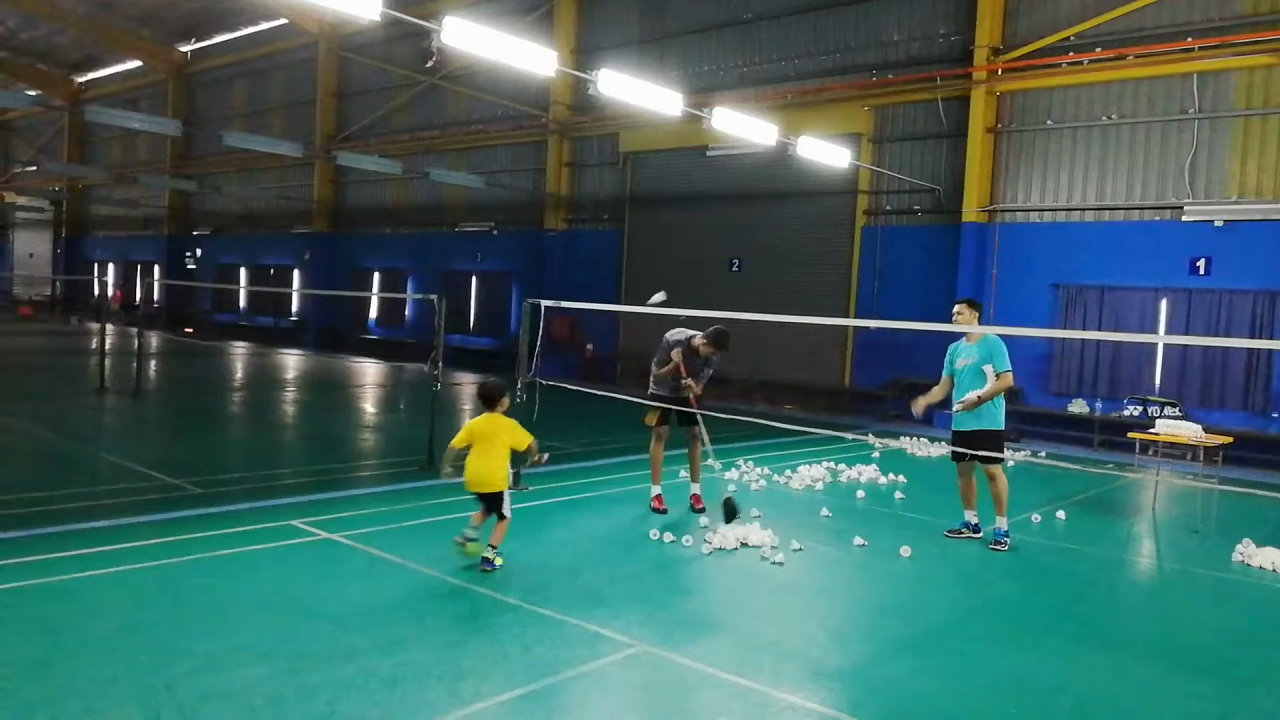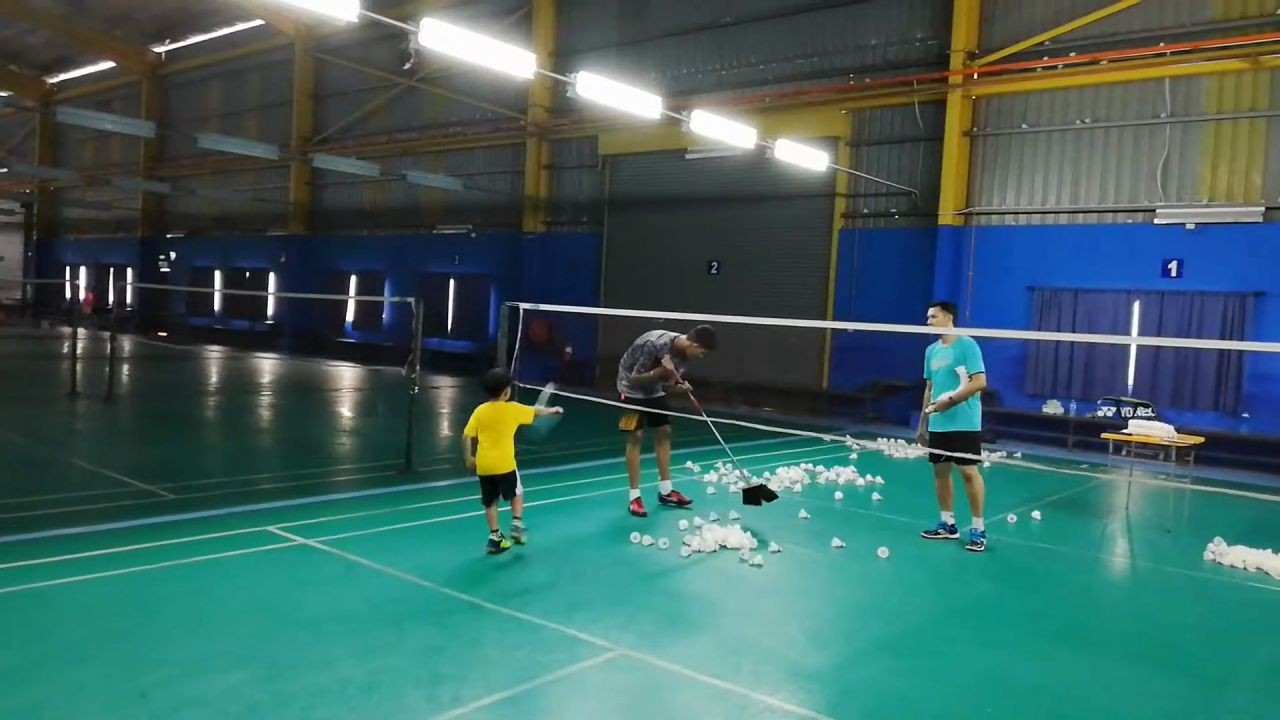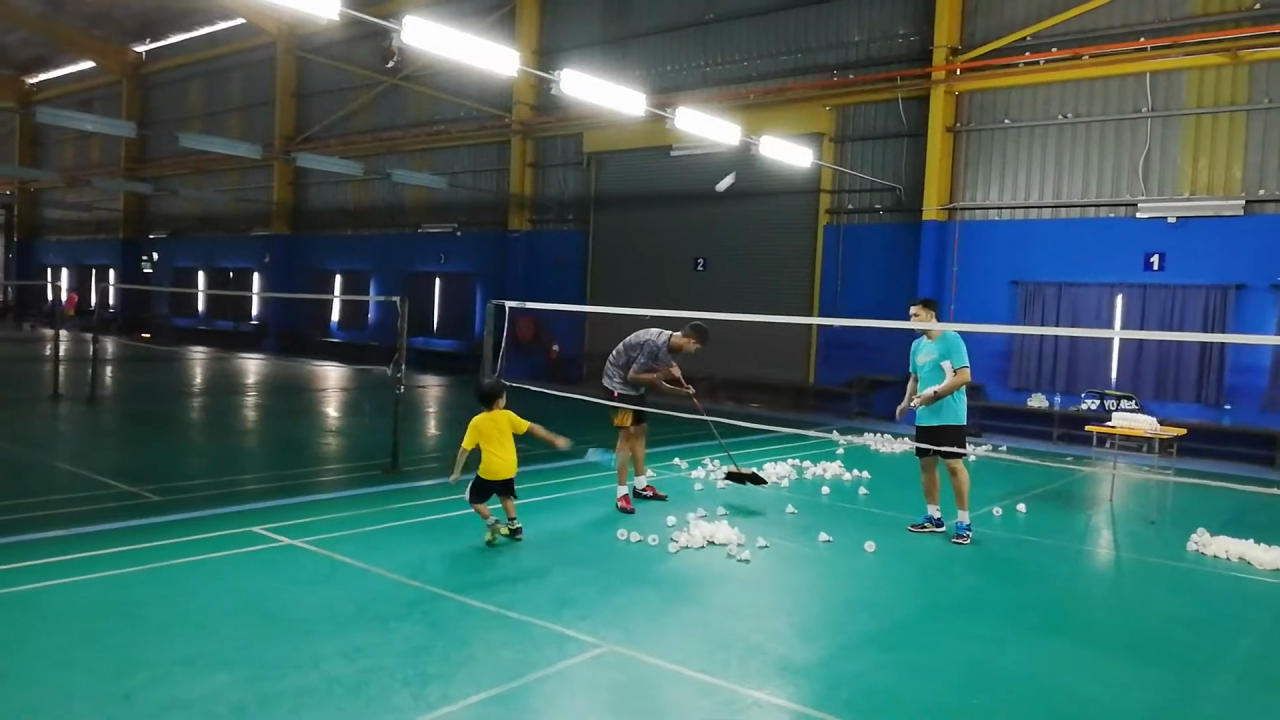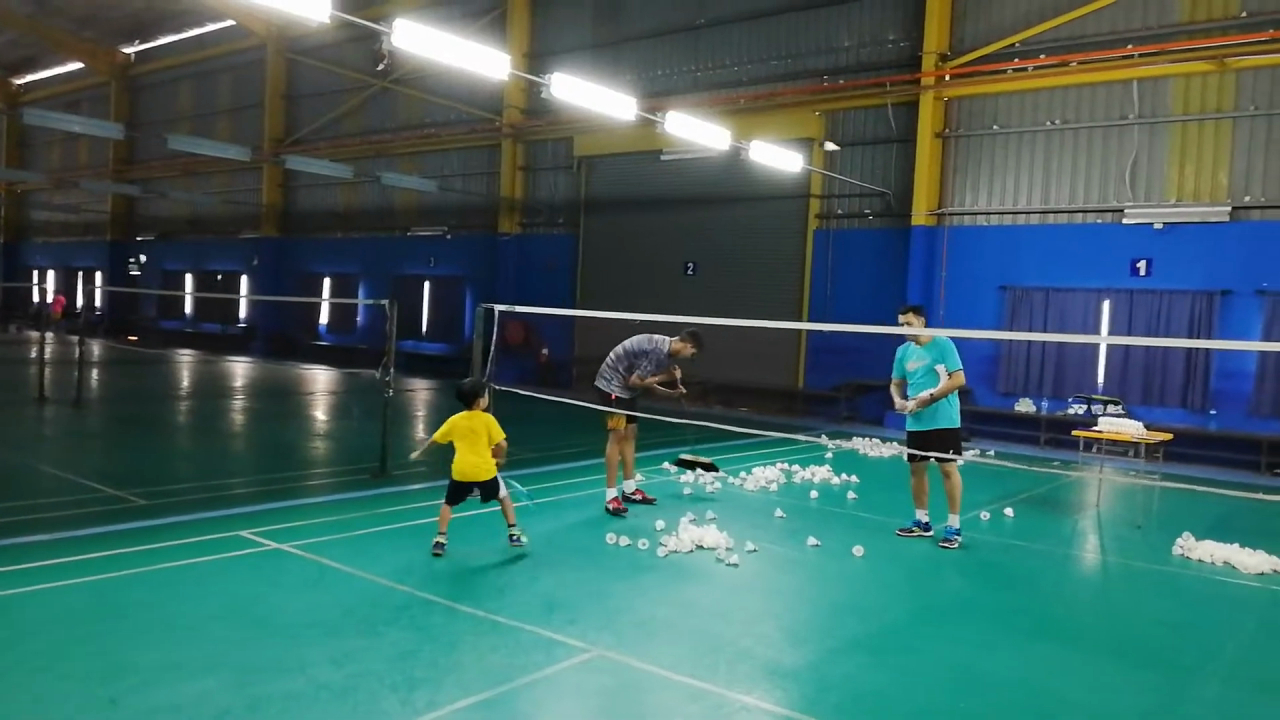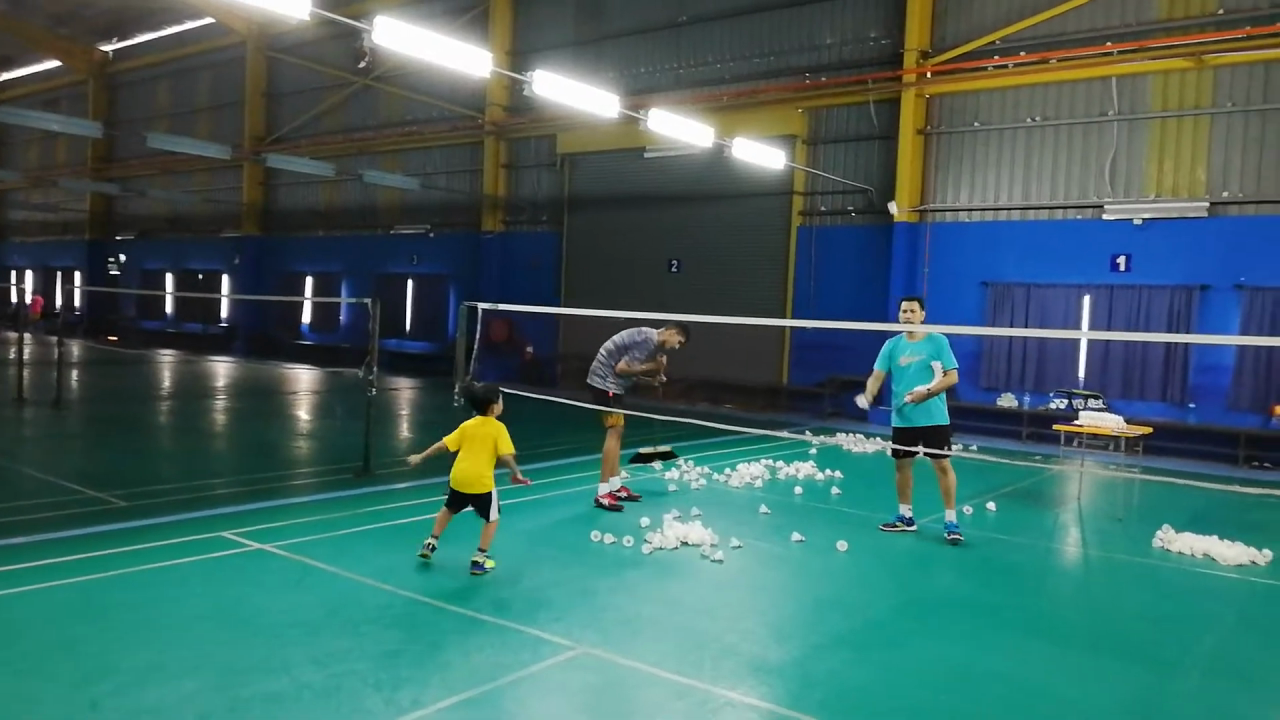
dt=0.3s
person 1, frame 1
left shoulder: (993, 343)
right shoulder: (954, 349)
left elbow: (1007, 380)
right elbow: (945, 386)
left wrist: (977, 399)
right wrist: (925, 400)
left hip: (988, 421)
right hip: (960, 422)
left knee: (993, 470)
right knee: (963, 470)
left ankle: (1002, 528)
right ankle: (971, 523)
person 1, frame 2
left shoulder: (967, 345)
right shoulder: (932, 350)
left elbow: (979, 382)
left wrist: (949, 401)
right wrist: (923, 421)
left hip: (963, 423)
right hip: (938, 423)
left knee: (969, 471)
right knee: (940, 471)
left ankle: (978, 529)
right ankle: (948, 524)
person 1, frame 3
left shoulder: (952, 340)
right shoulder: (917, 345)
left elbow: (964, 376)
left wrist: (934, 394)
right wrist: (907, 401)
left hip: (949, 416)
right hip: (924, 417)
left knee: (954, 465)
right knee: (927, 464)
left ankle: (964, 522)
right ankle: (934, 517)
person 1, frame 4
left shoulder: (943, 344)
right shoulder: (903, 351)
left elbow: (959, 379)
right elbow: (896, 383)
left wrist: (930, 397)
right wrist: (899, 401)
left hip: (944, 420)
right hip: (916, 423)
left knee: (948, 468)
right knee: (917, 468)
left ankle: (953, 527)
right ankle: (922, 521)
person 1, frame 5
left shoulder: (938, 342)
right shoulder: (892, 345)
left elbow: (952, 377)
right elbow: (877, 376)
left wrist: (927, 393)
right wrist: (867, 395)
left hip: (934, 417)
right hip: (902, 418)
left knee: (942, 465)
right knee: (902, 465)
left ankle: (951, 521)
right ankle: (905, 516)
person 2, frame 1
left shoulder: (712, 354)
right shoulder: (672, 340)
left elbow: (700, 386)
right elbow: (655, 376)
left wrist: (694, 388)
right wrist: (673, 365)
left hip: (689, 391)
right hip: (662, 389)
left knee: (695, 434)
right knee: (659, 433)
left ankle: (695, 493)
right ankle: (655, 493)
person 2, frame 2
left shoulder: (682, 352)
right shoulder: (655, 345)
left elbow: (667, 381)
right elbow: (635, 378)
left wrist: (679, 387)
right wrist: (660, 371)
left hip: (654, 390)
right hip: (632, 389)
left knee: (664, 433)
right knee: (636, 437)
left ankle: (666, 490)
right ankle: (634, 496)
person 2, frame 3
left shoulder: (671, 347)
right shoulder: (654, 344)
left elbow: (654, 381)
right elbow: (632, 376)
left wrist: (678, 390)
right wrist: (662, 374)
left hip: (635, 387)
right hip: (619, 383)
left knee: (641, 430)
right knee: (627, 432)
left ankle: (641, 485)
right ankle: (622, 493)
person 2, frame 4
left shoulder: (663, 348)
right shoulder: (658, 351)
left elbow: (644, 381)
right elbow: (635, 382)
left wrist: (670, 392)
right wrist: (665, 377)
left hip: (622, 387)
right hip: (612, 385)
left knee: (630, 433)
right knee: (617, 435)
left ankle: (630, 490)
right ankle: (611, 498)
person 2, frame 5
left shoulder: (650, 340)
right shoulder: (647, 341)
right elbow: (621, 369)
left wrist: (651, 379)
right wrist: (651, 366)
left hip: (610, 383)
right hip: (605, 382)
left knee: (617, 431)
right knee: (614, 431)
left ankle: (615, 486)
right ankle: (602, 493)
person 3, frame 1
left shoulder: (473, 423)
right shoulder: (509, 425)
left elbow: (453, 446)
right elbow: (530, 443)
left wrist: (446, 466)
right wrist: (536, 456)
left hip: (473, 479)
right hip: (494, 481)
left knee: (488, 508)
right knee: (504, 518)
left ankle: (469, 533)
right ankle: (490, 555)
person 3, frame 2
left shoulder: (479, 411)
right shoulder: (512, 409)
left elbow: (467, 437)
right elbow: (537, 411)
left wrist: (469, 457)
right wrist: (554, 410)
left hip: (484, 466)
right hip: (505, 465)
left knee: (490, 502)
right knee: (515, 494)
left ankle: (495, 537)
right ankle: (517, 524)
person 3, frame 3
left shoulder: (476, 423)
right shoulder: (507, 416)
left elbow: (465, 449)
right elbow: (533, 429)
left wrist: (456, 472)
right wrist: (555, 439)
left hip: (489, 471)
right hip: (508, 469)
left knee: (474, 499)
right knee: (505, 495)
left ankle: (492, 523)
right ankle: (514, 526)
person 3, frame 4
left shoulder: (454, 421)
right shoulder: (488, 419)
left elbow: (434, 440)
right elbow: (502, 444)
left wrist: (420, 452)
right wrist: (499, 457)
left hip: (461, 473)
right hip: (485, 472)
left knee: (449, 503)
right knee: (504, 498)
left ankle: (440, 539)
right ankle: (513, 532)
person 3, frame 5
left shoulder: (467, 426)
right shoulder: (499, 428)
left elbow: (443, 444)
right elbow: (506, 456)
left wrist: (421, 456)
right wrist: (516, 473)
left hip: (458, 480)
right hip: (482, 483)
left knee: (448, 509)
right knee: (492, 519)
left ankle: (431, 543)
right ankle: (479, 559)
